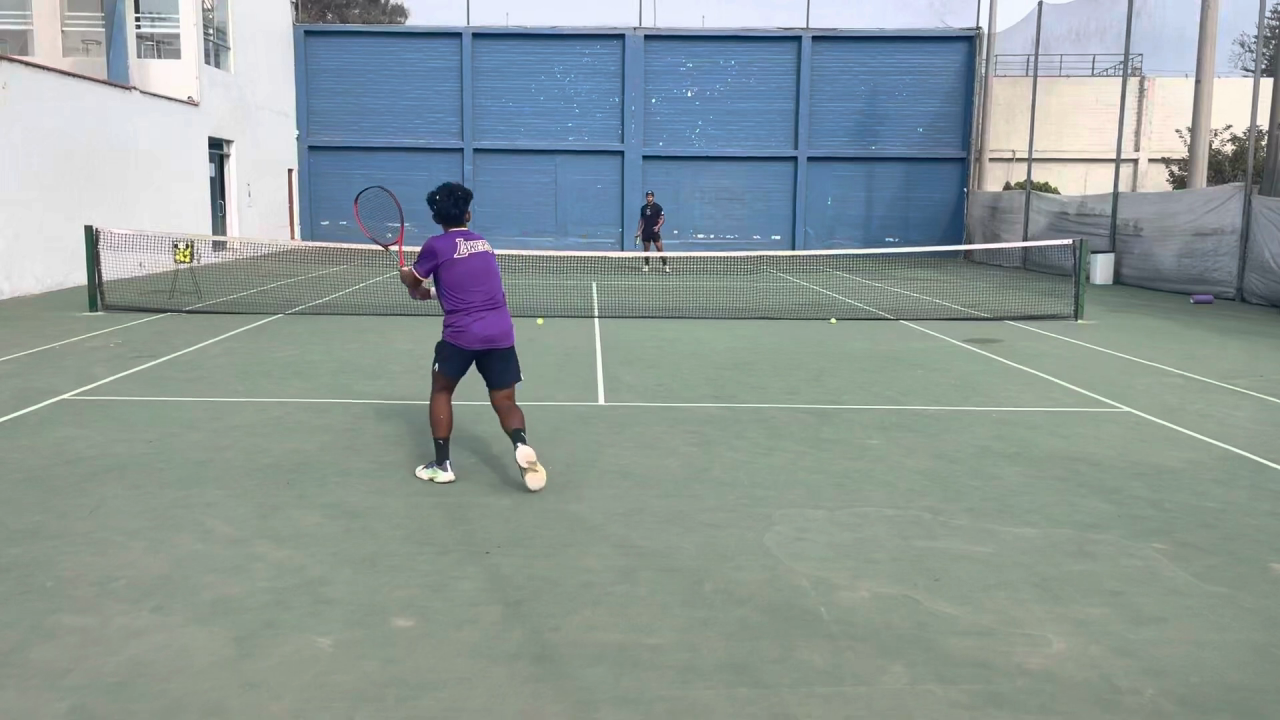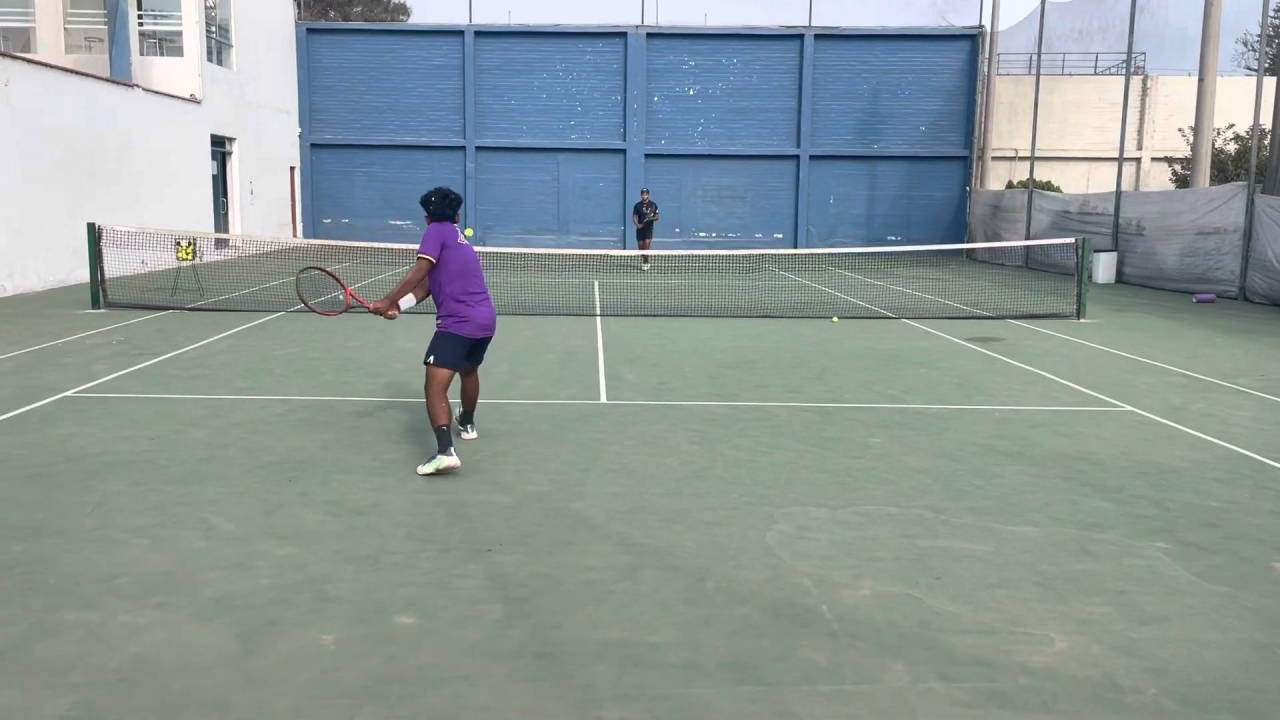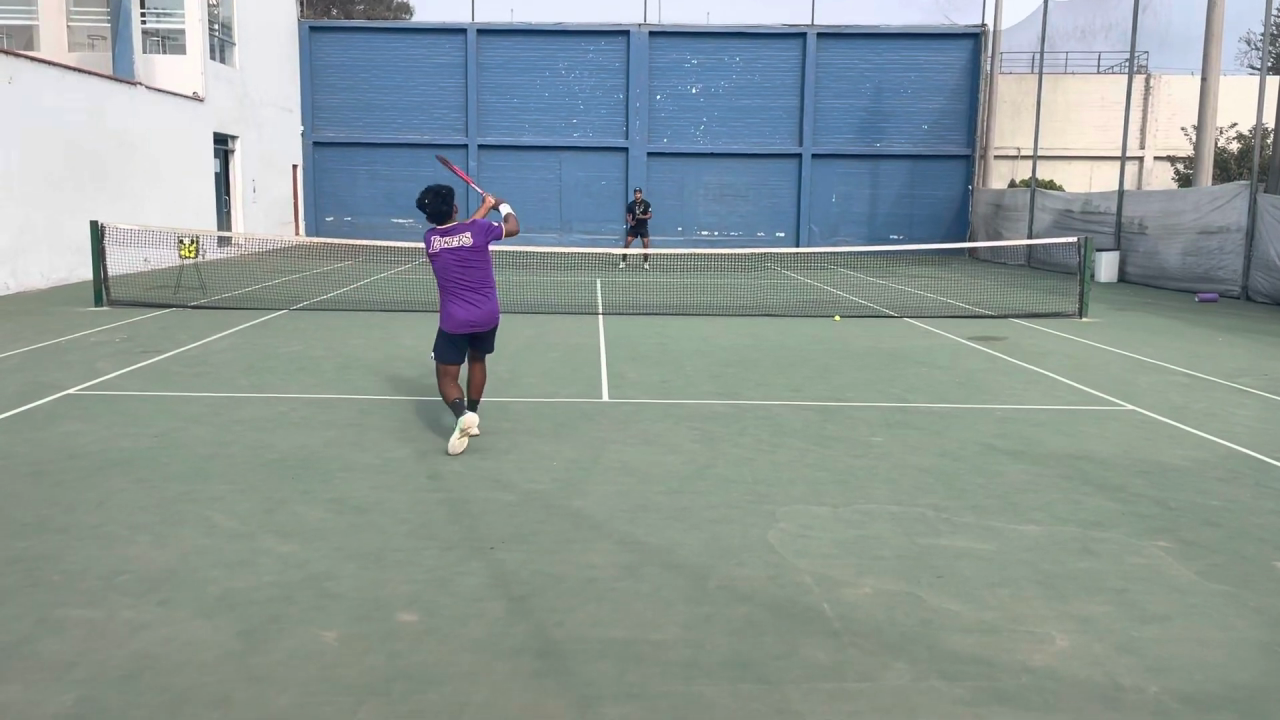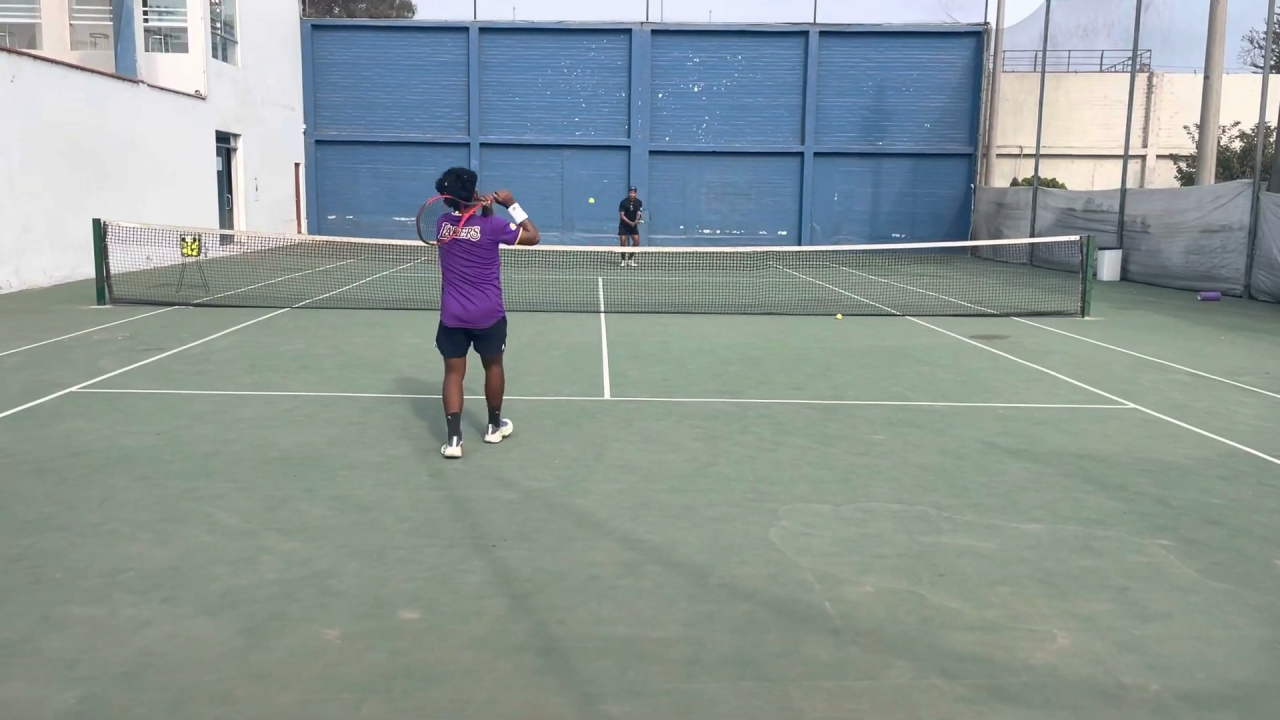
dt=0.5s
person 1, frame 1
left shoulder: (436, 245)
right shoulder: (484, 244)
left elbow: (412, 283)
left wrist: (407, 278)
right wrist: (430, 292)
left hip: (461, 336)
right hip: (501, 334)
left knee: (441, 393)
right knee: (505, 403)
left ankle: (441, 465)
right ankle: (521, 446)
person 1, frame 2
left shoulder: (437, 232)
right shoulder: (460, 239)
left elbow: (419, 273)
right elbow: (428, 284)
left wrist: (389, 301)
right wrist: (399, 306)
left hip: (458, 323)
right hip: (486, 320)
left knee: (435, 388)
right knee: (468, 370)
left ankle: (445, 451)
right ankle: (467, 423)
person 1, frame 3
left shoulder: (429, 239)
right shoulder: (479, 229)
right elbow: (513, 228)
left wrist: (485, 206)
right wrist: (502, 205)
left hip: (453, 320)
right hip: (487, 315)
left knee: (446, 378)
right knee: (477, 360)
left ankle: (462, 414)
right ankle: (471, 415)
person 1, frame 4
left shoulder: (443, 223)
right shoulder: (491, 225)
right elbow: (532, 236)
left wrist: (486, 209)
right wrist: (512, 204)
left hip: (453, 315)
right hip: (489, 313)
left knee: (453, 373)
right knee: (493, 367)
left ankle: (453, 439)
right ankle: (495, 425)
